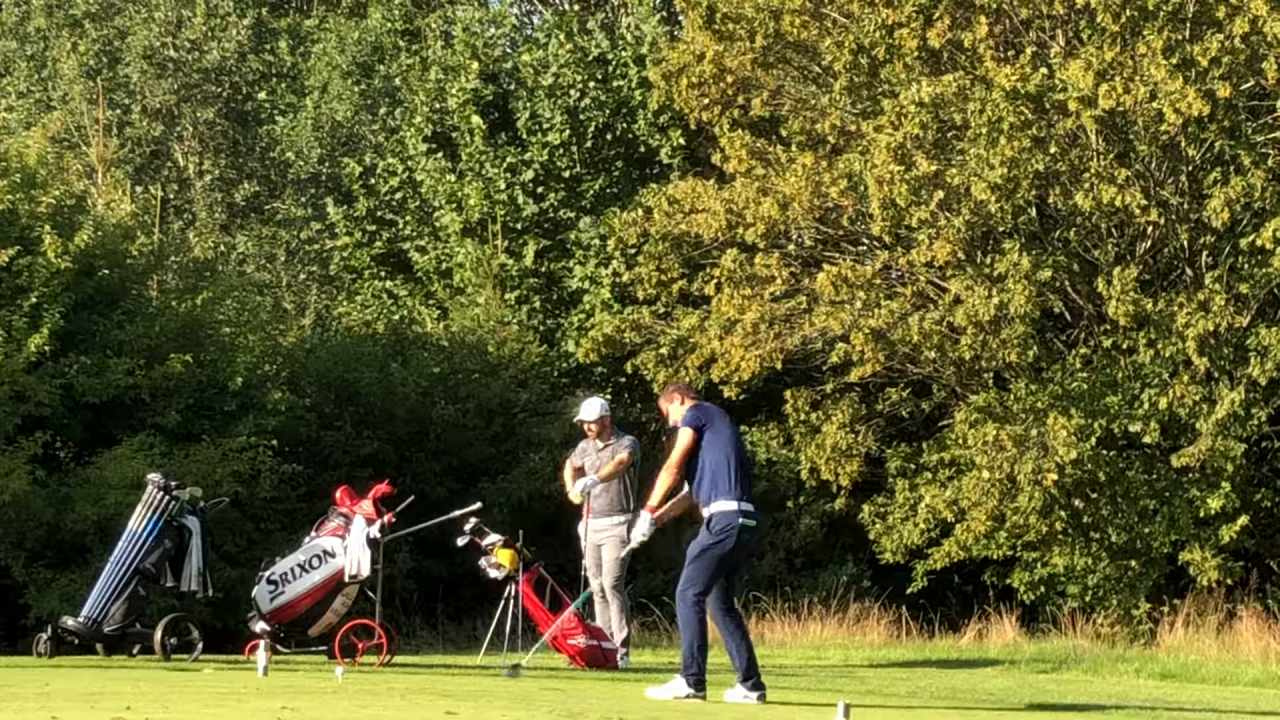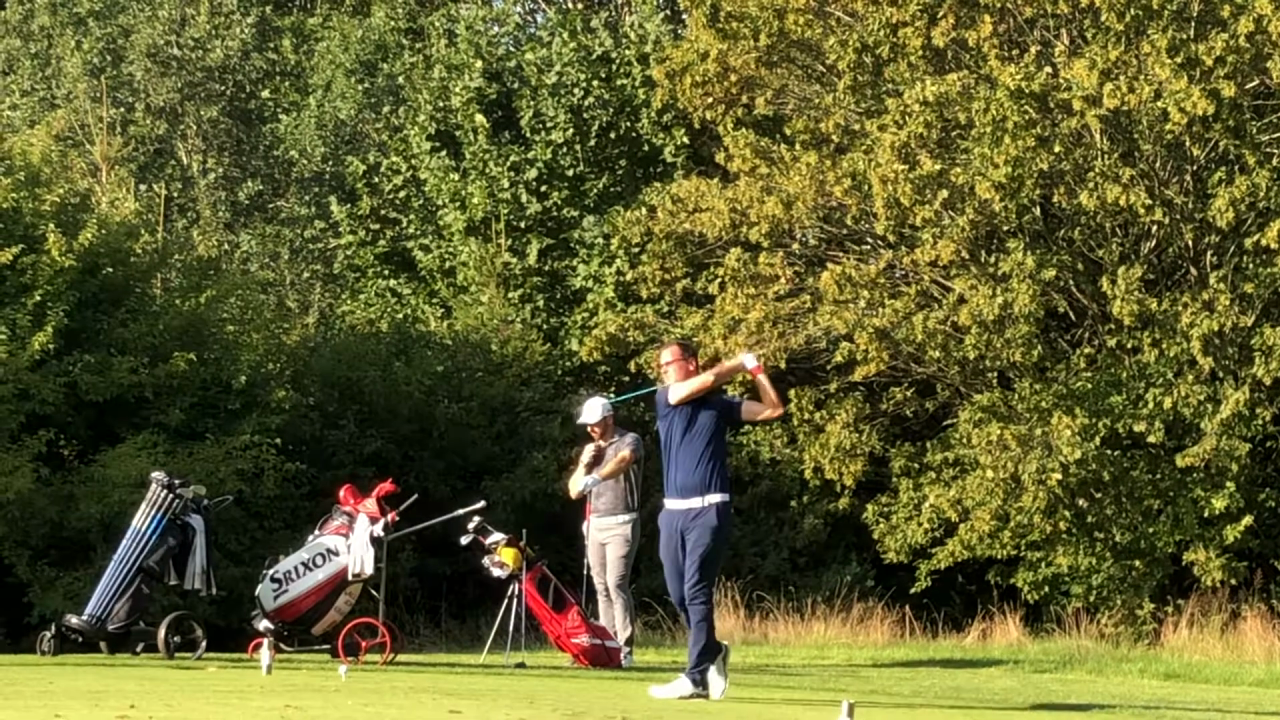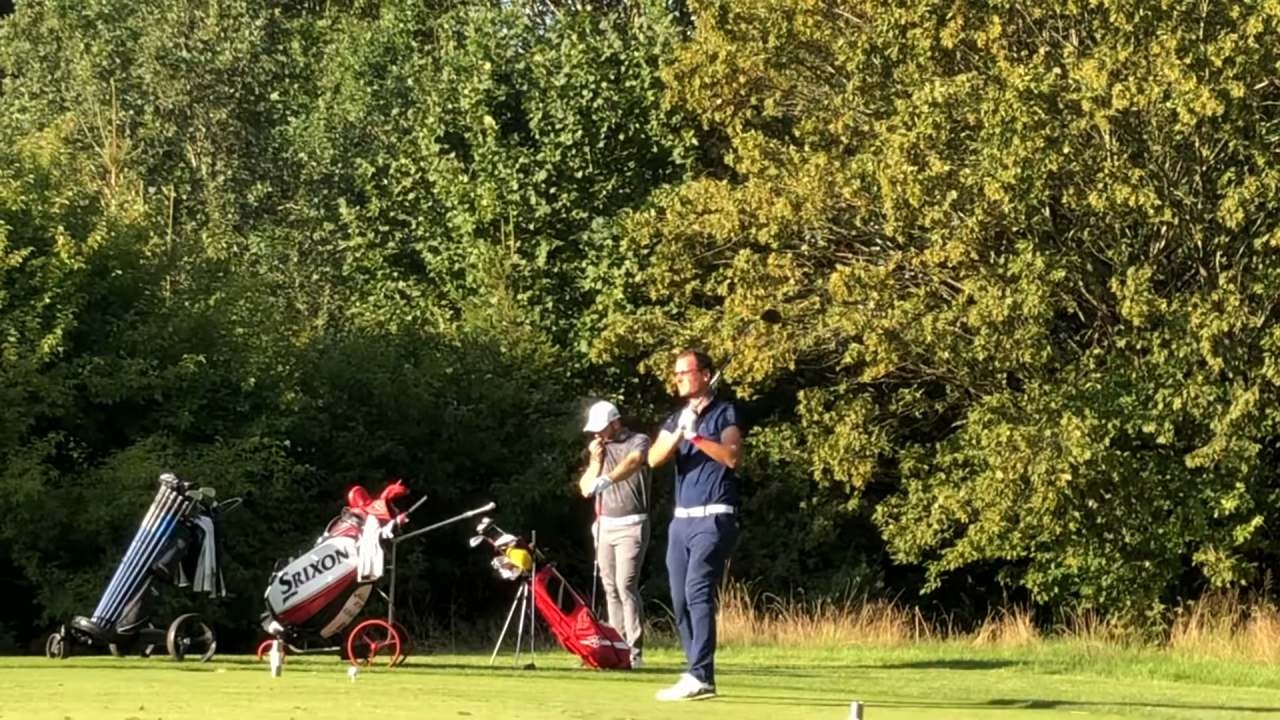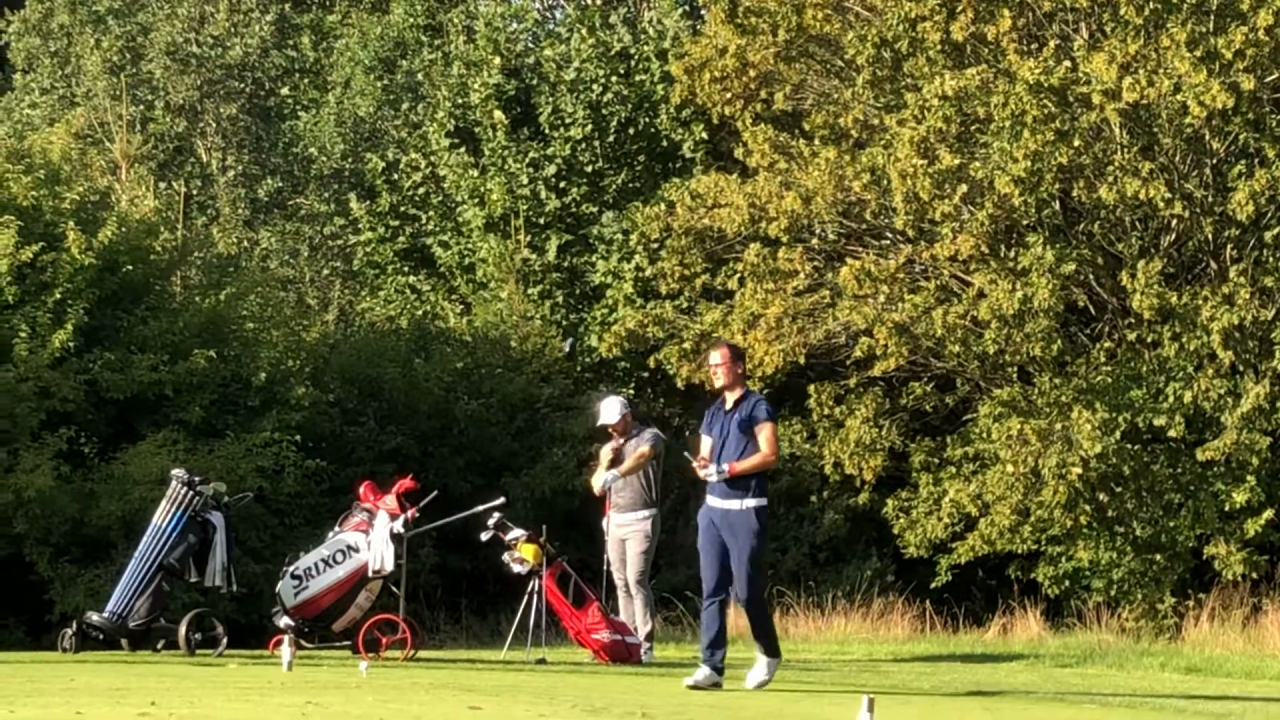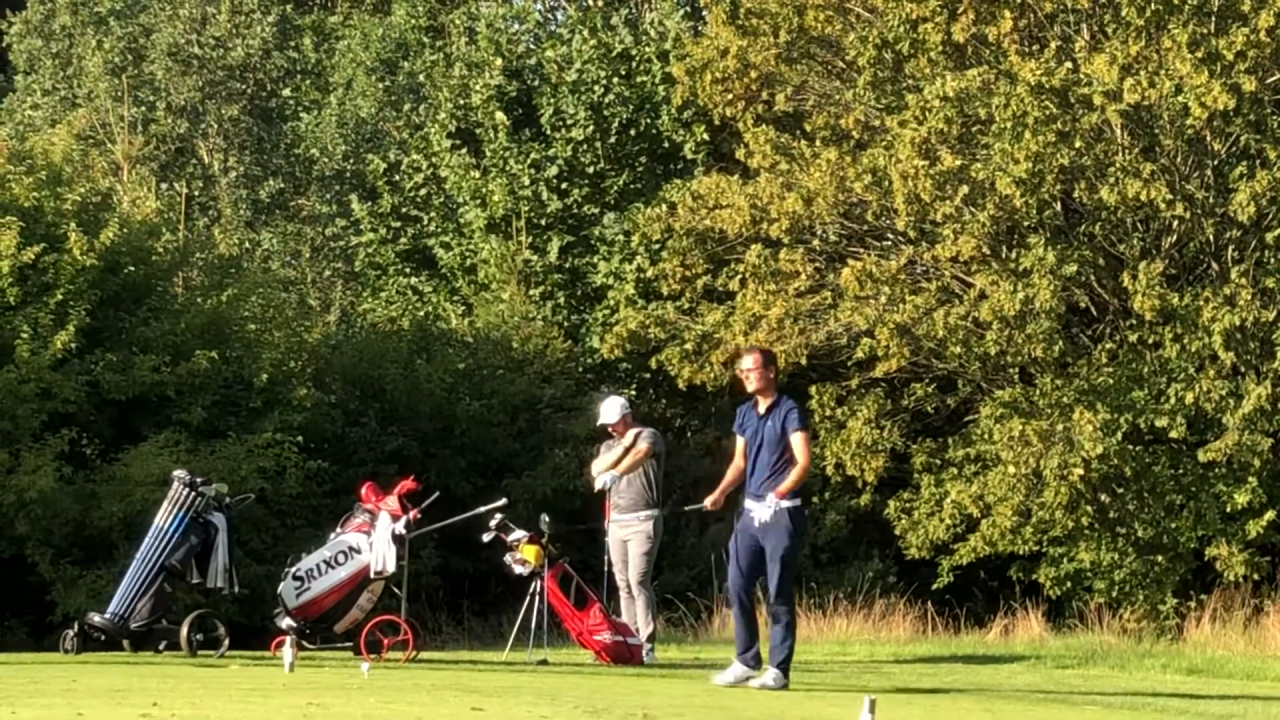
dt=0.5s
person 1, frame 1
left shoulder: (698, 413)
right shoulder: (713, 430)
left elbow: (673, 468)
right elbow: (694, 492)
left wrist: (648, 512)
right wrist: (659, 517)
left hip: (725, 519)
right hip: (741, 521)
left knee: (689, 595)
right knee: (720, 603)
left ankle: (691, 681)
right ankle: (750, 683)
person 1, frame 2
left shoulder: (722, 405)
right shoulder: (664, 399)
left elbow: (775, 409)
right elbow: (705, 381)
left wrist: (755, 370)
right wrist: (738, 363)
left hip: (709, 510)
right hip: (673, 512)
left knee: (696, 592)
right knee: (678, 593)
left ankle: (696, 679)
right ankle: (712, 652)
person 1, frame 3
left shoulder: (724, 412)
right shoulder: (673, 421)
left elbow: (732, 458)
right elbow: (654, 459)
left wrist: (696, 436)
right wrist: (679, 433)
left hip: (714, 518)
right hip: (681, 520)
left knee: (699, 593)
right knee: (681, 602)
left ankle: (700, 676)
right ankle: (694, 671)
person 1, frame 4
left shoulder: (758, 406)
right shoulder: (712, 413)
left elbow: (770, 455)
right elbow: (706, 461)
left wrist: (728, 468)
right wrist: (702, 466)
left hip: (747, 511)
right hip: (713, 510)
left knee: (748, 590)
right knee: (712, 589)
left ankle: (769, 655)
right ankle: (711, 668)
person 1, frame 5
left shoulder: (790, 411)
right shoulder: (744, 413)
left elbow: (803, 463)
left wrist: (774, 497)
right wrist: (721, 491)
left hip: (782, 514)
right hip: (750, 513)
left knee: (779, 594)
right knee: (738, 586)
left ankle: (778, 669)
right ankle: (747, 662)
person 2, frame 1
left shoulder: (626, 443)
right shoulder: (584, 447)
left elbow: (619, 464)
right elbow: (570, 465)
left wrist: (593, 480)
right wrist: (572, 489)
left hip: (617, 525)
right hip: (591, 525)
left knee: (612, 585)
right knee: (597, 588)
left ankle: (621, 651)
person 2, frame 2
left shoulder: (629, 440)
right shoulder: (591, 448)
left elbow: (622, 461)
right elbow: (574, 492)
left wrist: (596, 478)
right wrist: (585, 463)
left hip: (621, 524)
right hip: (595, 525)
left knee: (617, 584)
right knee: (601, 587)
left ankle: (625, 650)
person 2, frame 3
left shoulder: (639, 441)
right shoulder: (599, 449)
left elbow: (632, 463)
right elbow: (585, 489)
left wrist: (607, 480)
right wrist: (596, 460)
left hip: (631, 526)
right hip: (604, 526)
left knee: (626, 586)
right knee: (610, 589)
left ankle: (635, 651)
person 2, frame 4
left shoulder: (649, 436)
right shoulder: (609, 447)
left elbow: (641, 457)
right elbow: (598, 489)
left wrist: (616, 474)
right wrist: (605, 464)
left hip: (641, 520)
right hip: (614, 521)
left knee: (636, 580)
right knee: (621, 583)
left ankle: (645, 646)
person 2, frame 5
left shoulder: (649, 435)
right shoulder: (610, 445)
left elbow: (639, 455)
right elbow: (596, 469)
left wrist: (614, 474)
right wrist: (624, 443)
left hip: (643, 521)
right hip: (616, 522)
left knee: (639, 581)
right knee: (624, 584)
left ankle: (648, 647)
